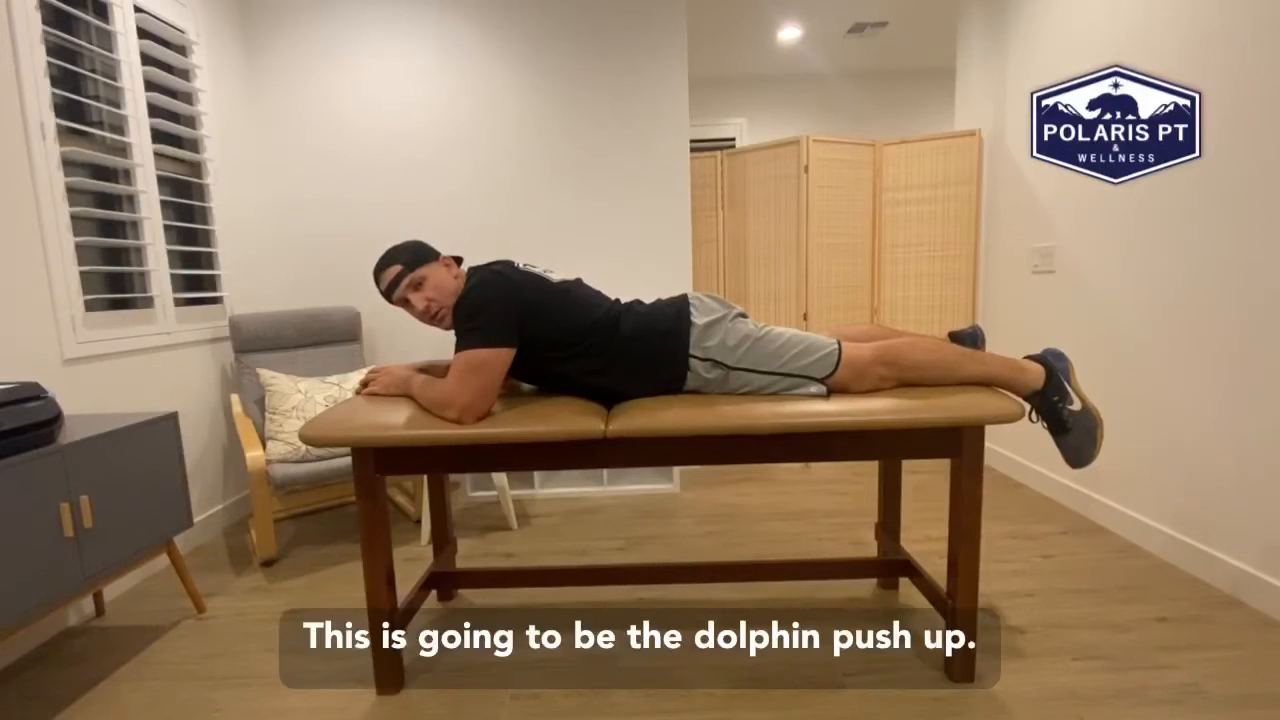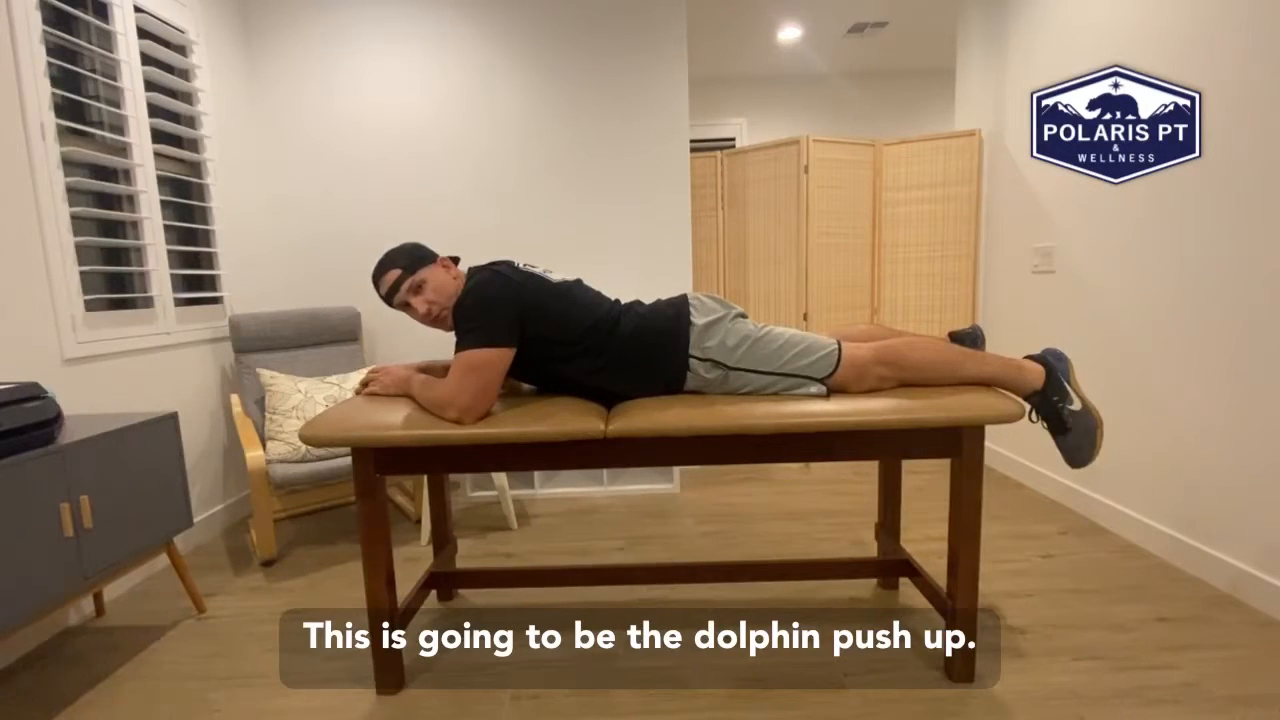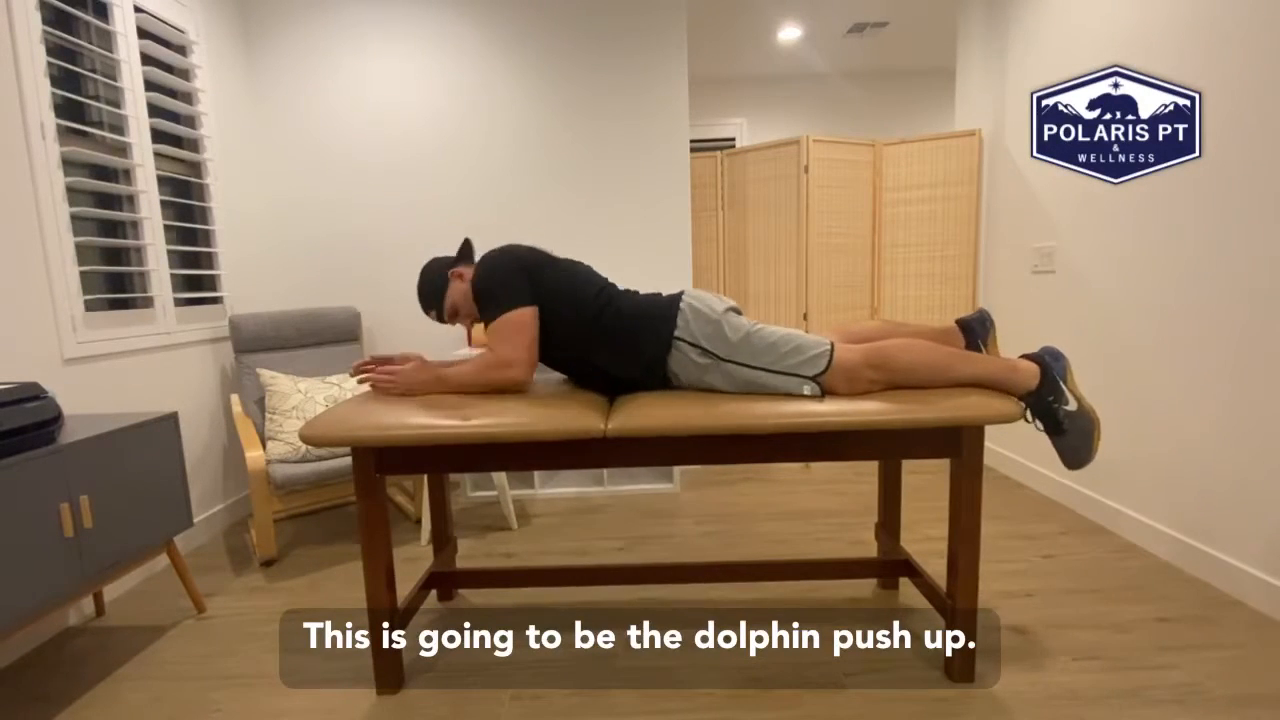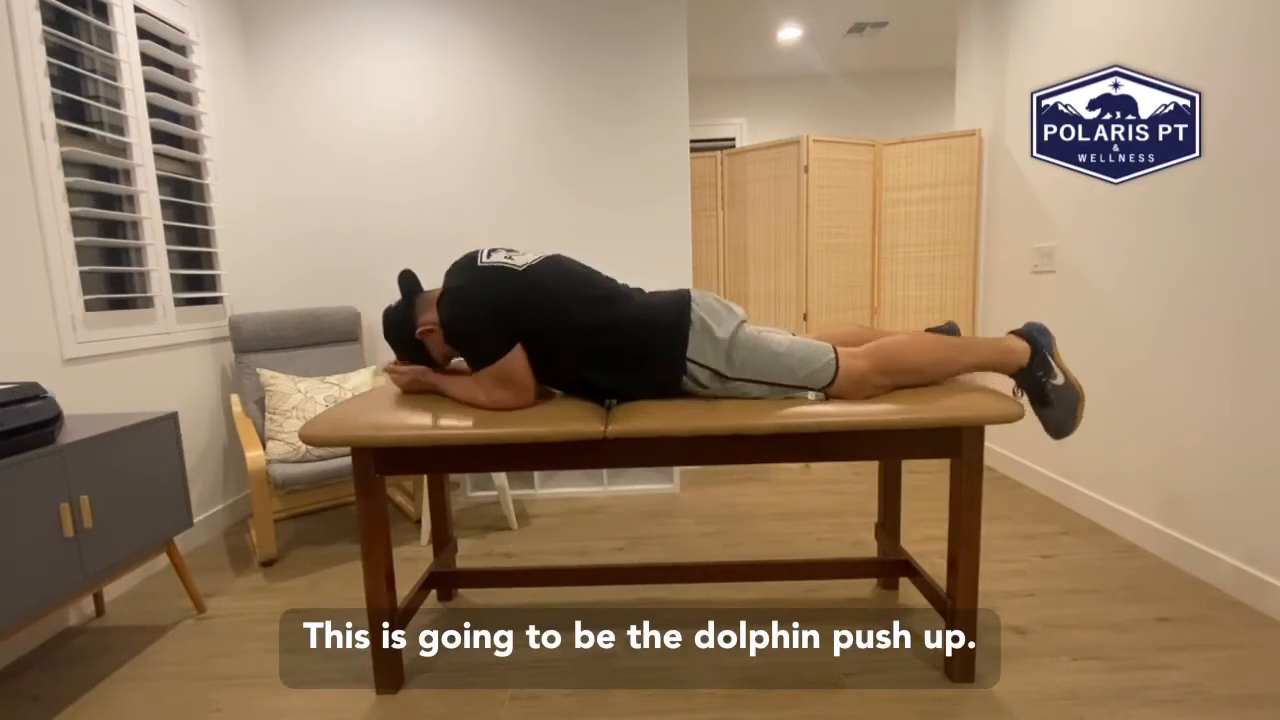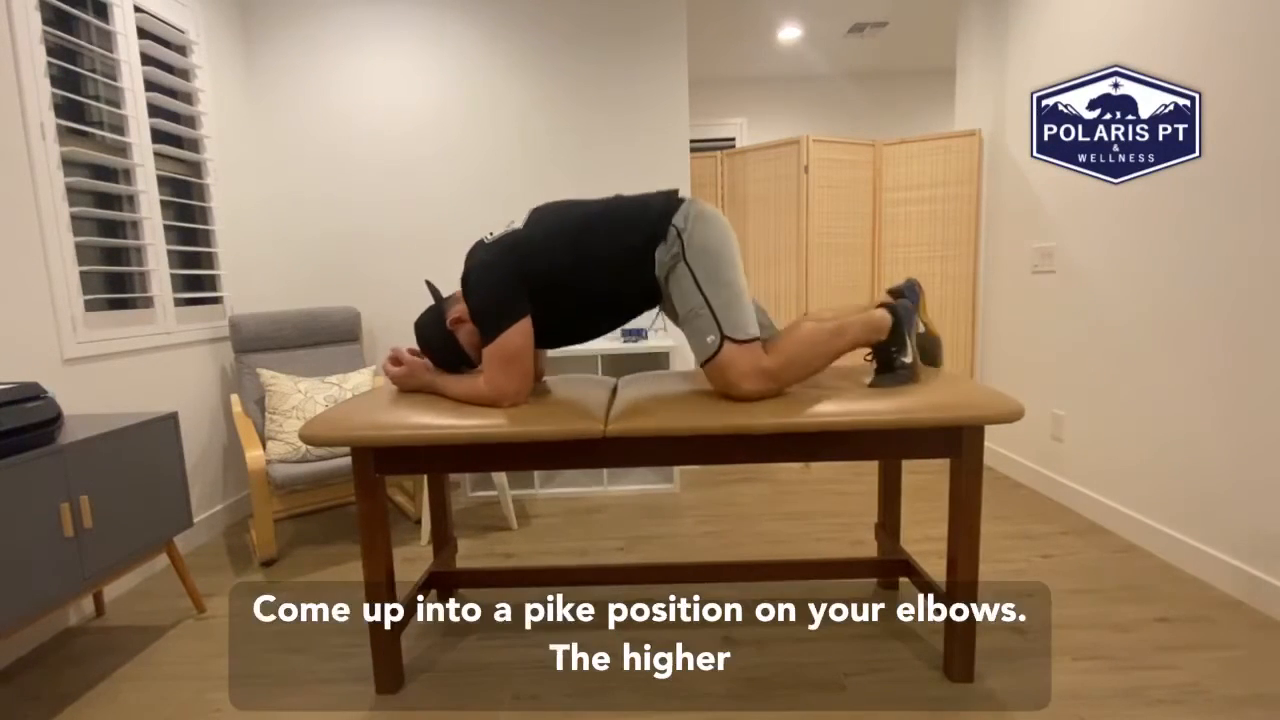
dt=1s
person 1, frame 1
left shoulder: (485, 291)
right shoulder: (496, 293)
left elbow: (467, 404)
right elbow: (488, 367)
left wrist: (409, 379)
right wrist: (421, 366)
left hip: (694, 344)
right hip: (682, 337)
left knee: (864, 365)
right knee: (837, 346)
left ankle: (1034, 373)
right ankle: (955, 339)
person 1, frame 2
left shoulder: (486, 292)
right shoulder: (498, 293)
left elbow: (467, 404)
right elbow: (490, 366)
left wrist: (410, 383)
right wrist: (419, 367)
left hip: (694, 344)
right hip: (680, 335)
left knee: (863, 367)
right knee: (834, 343)
left ankle: (1034, 374)
right ankle: (953, 341)
person 1, frame 3
left shoulder: (501, 267)
right shoulder: (519, 277)
left elbow: (513, 369)
right elbow: (512, 355)
left wrist: (424, 380)
right wrist: (425, 361)
left hip: (684, 337)
right hip: (677, 339)
left knee: (853, 368)
right knee: (836, 340)
left ankle: (1029, 374)
right ankle: (964, 334)
person 1, frame 4
left shoulder: (463, 304)
right shoulder: (481, 279)
left elbow: (515, 393)
right elbow: (525, 361)
left wrist: (430, 382)
right wrist: (464, 372)
left hip: (690, 352)
right hip: (681, 320)
left knee: (859, 373)
right knee: (811, 345)
left ankle: (1022, 352)
right ankle: (934, 338)
person 1, frame 5
left shoulder: (487, 280)
right shoulder: (504, 268)
left elbow: (508, 389)
right elbow: (527, 371)
left wrist: (430, 381)
right wrist: (439, 371)
left hip: (681, 235)
right hip: (678, 240)
left knee: (748, 377)
right knee: (766, 351)
left ankle: (883, 325)
right ankle: (895, 307)
